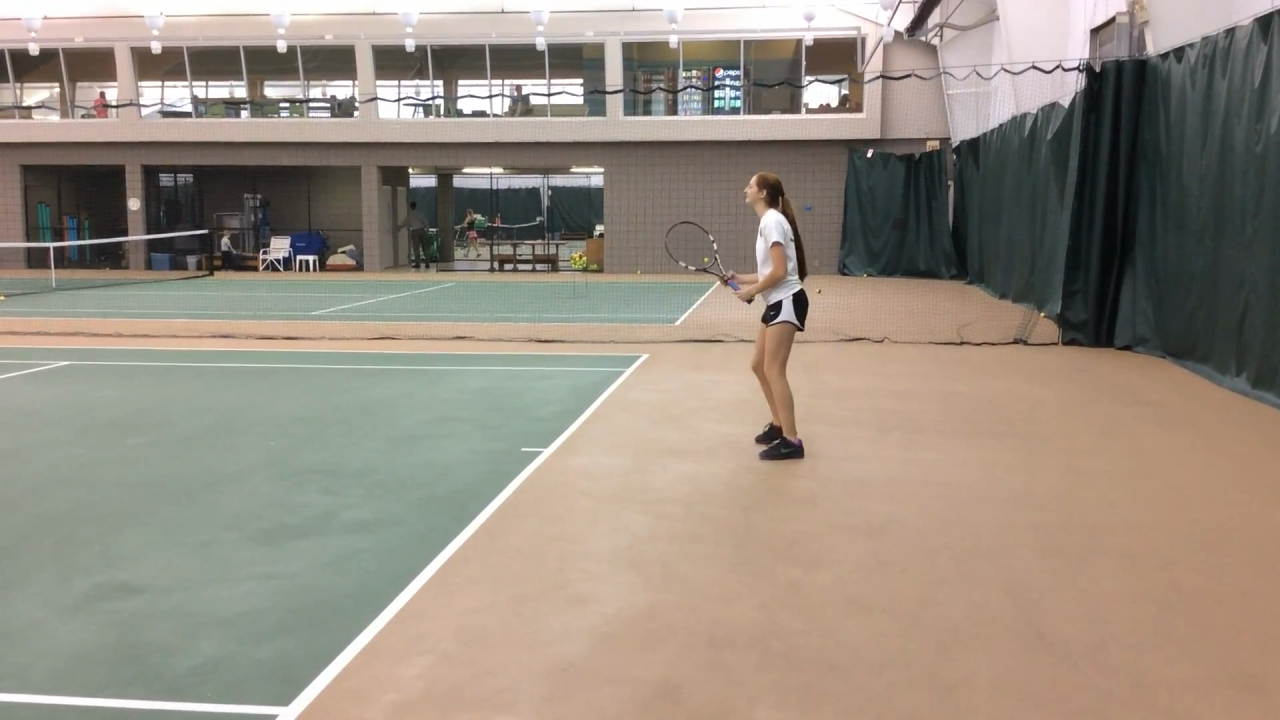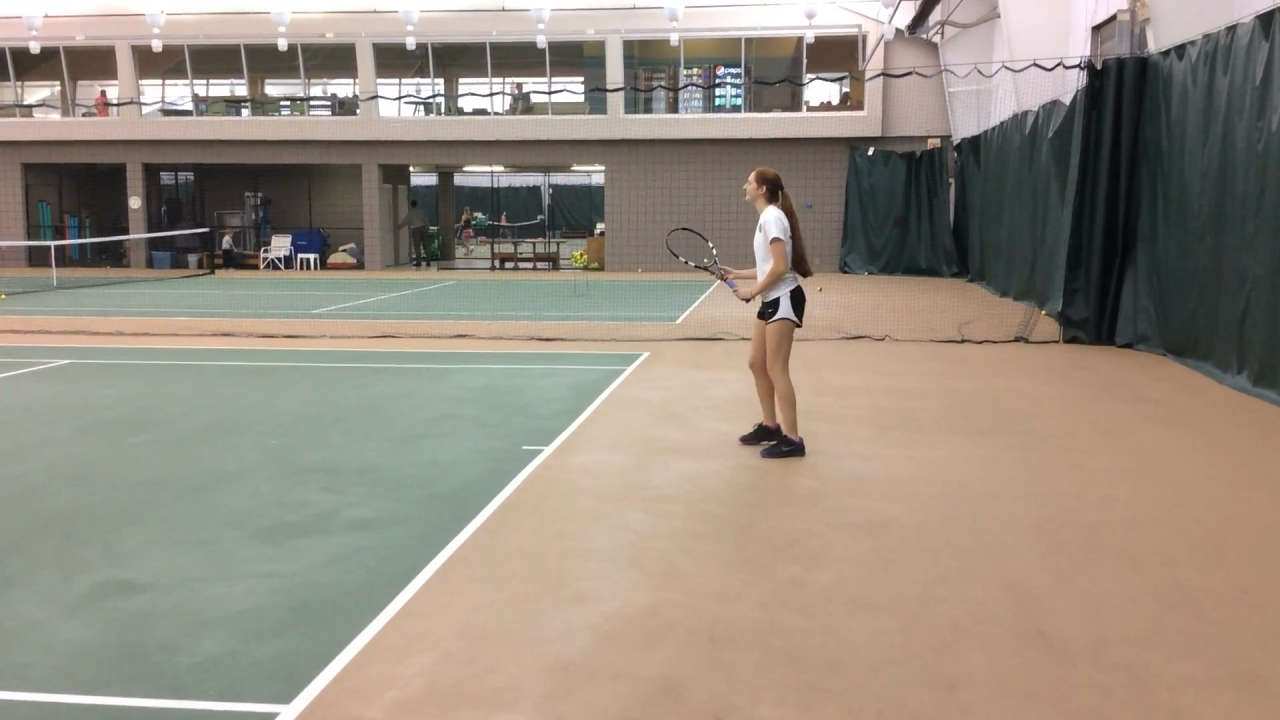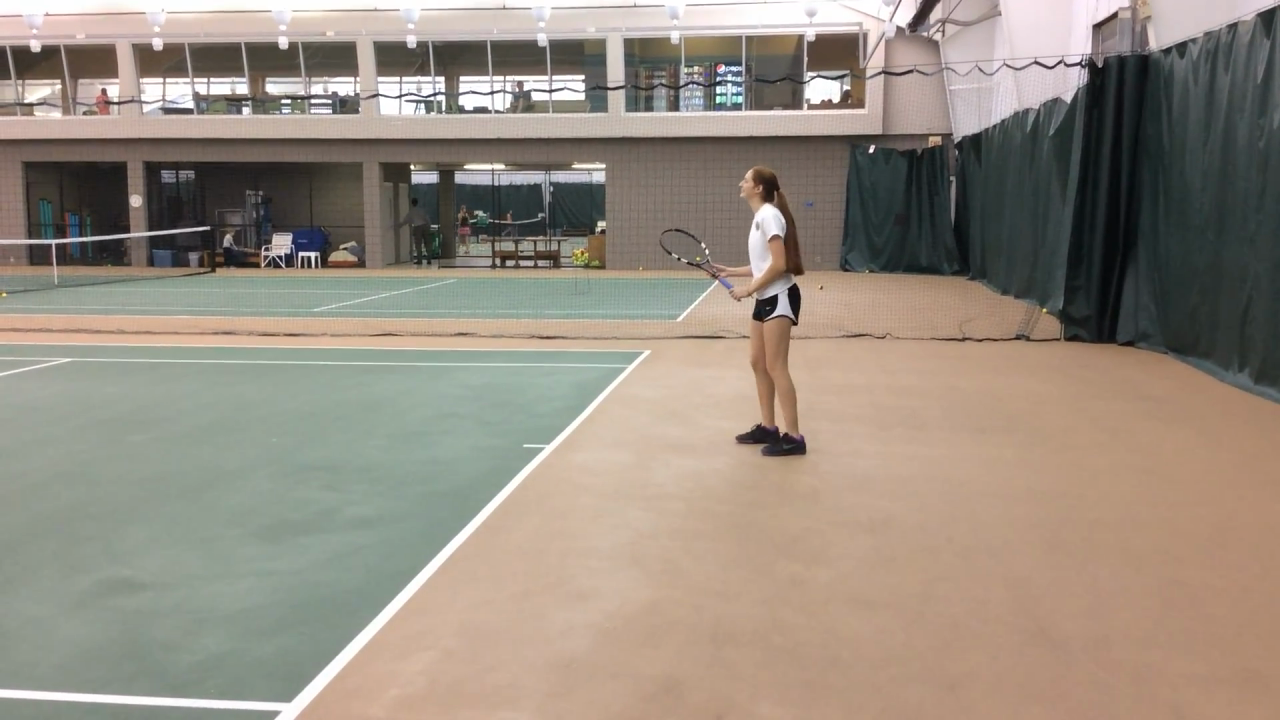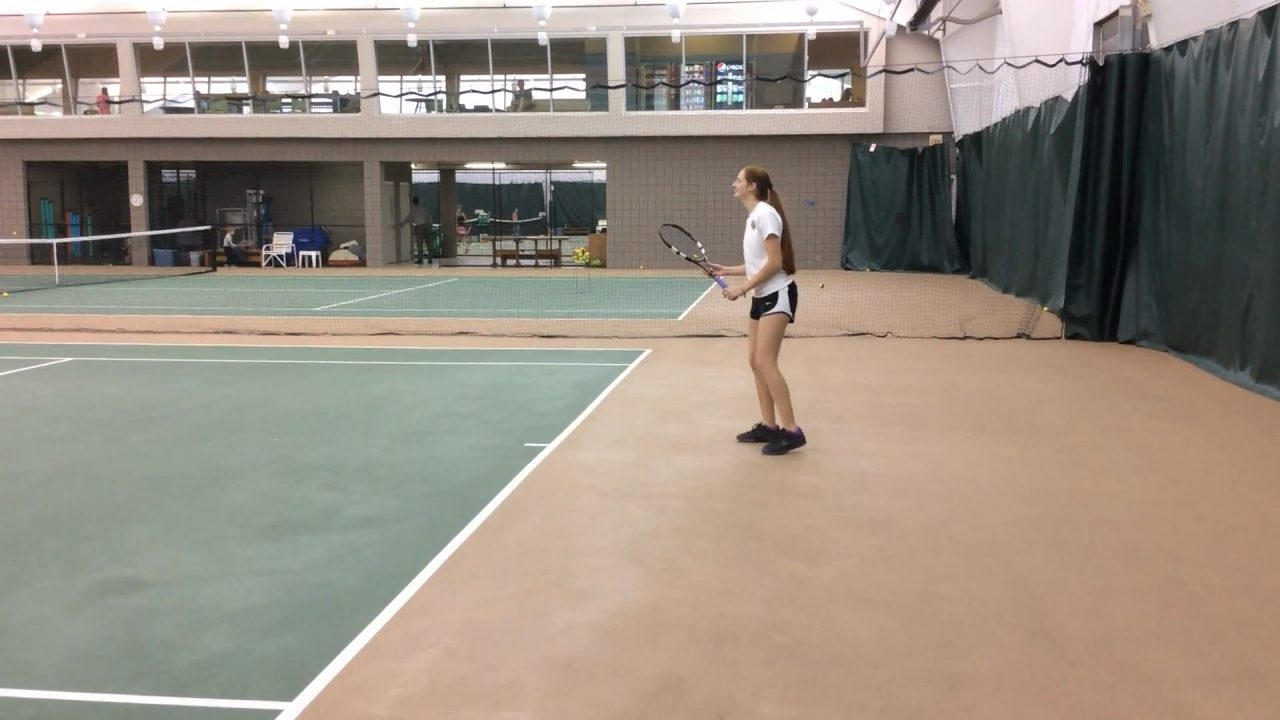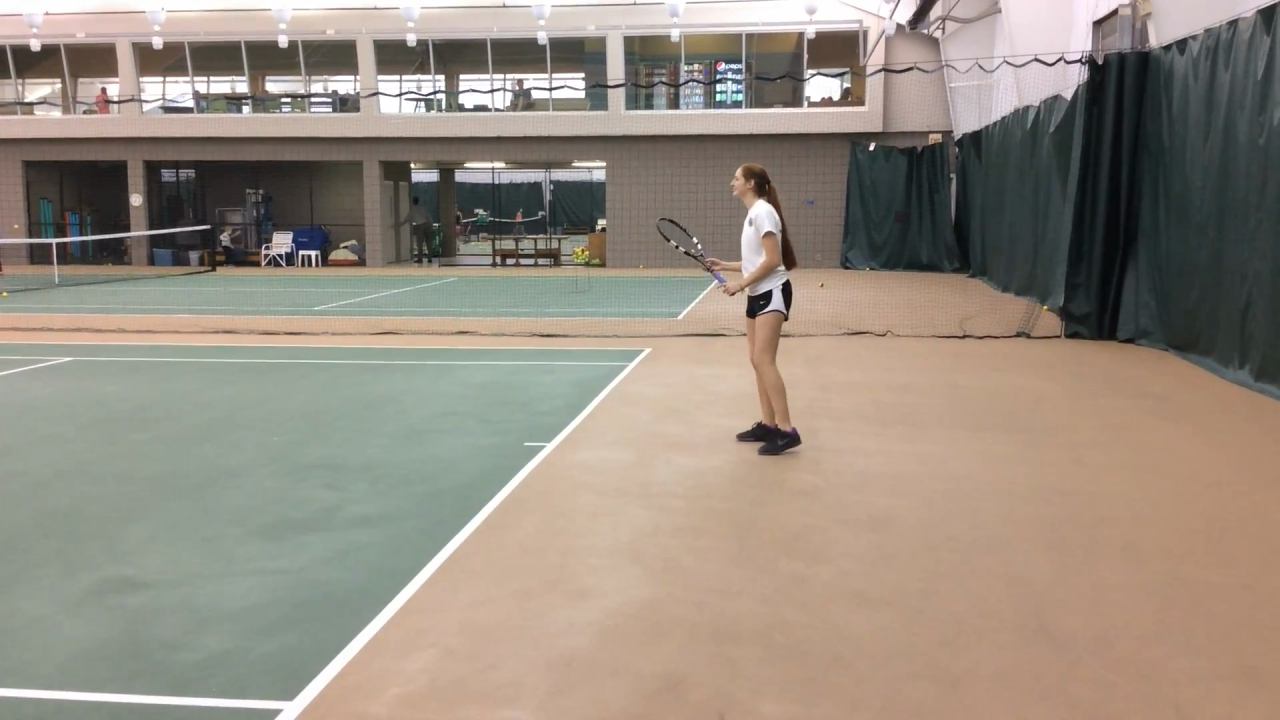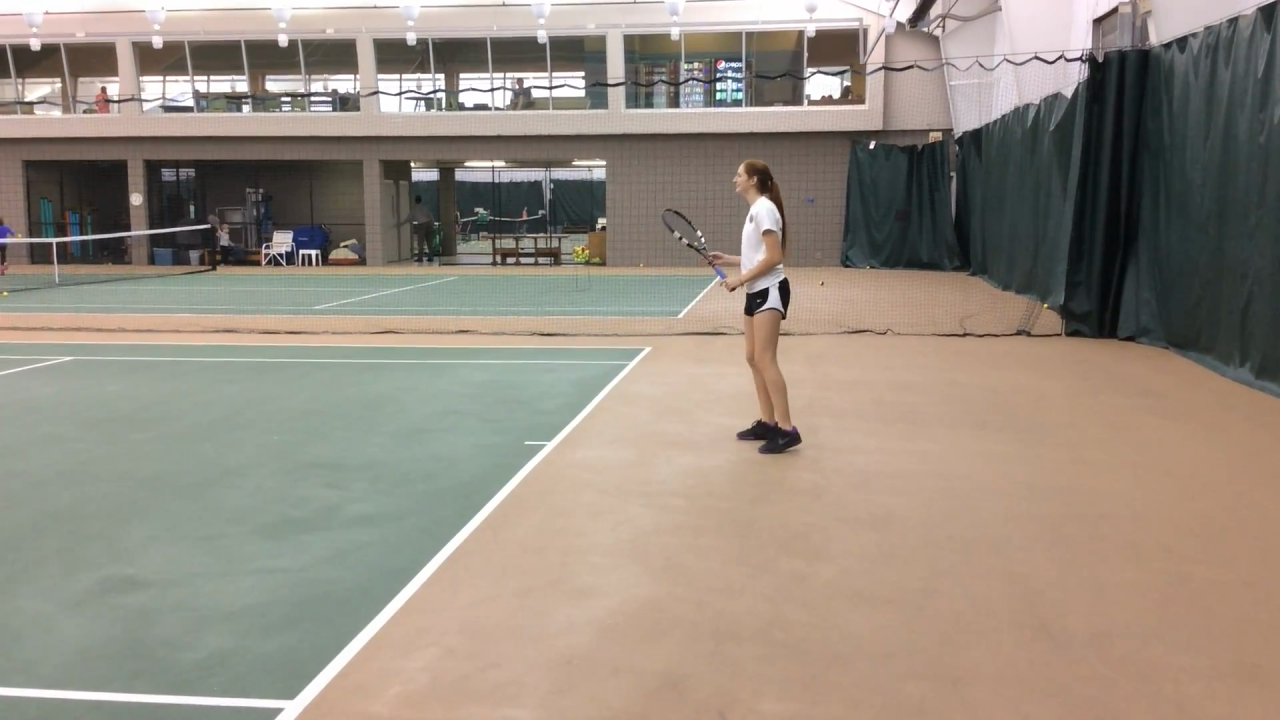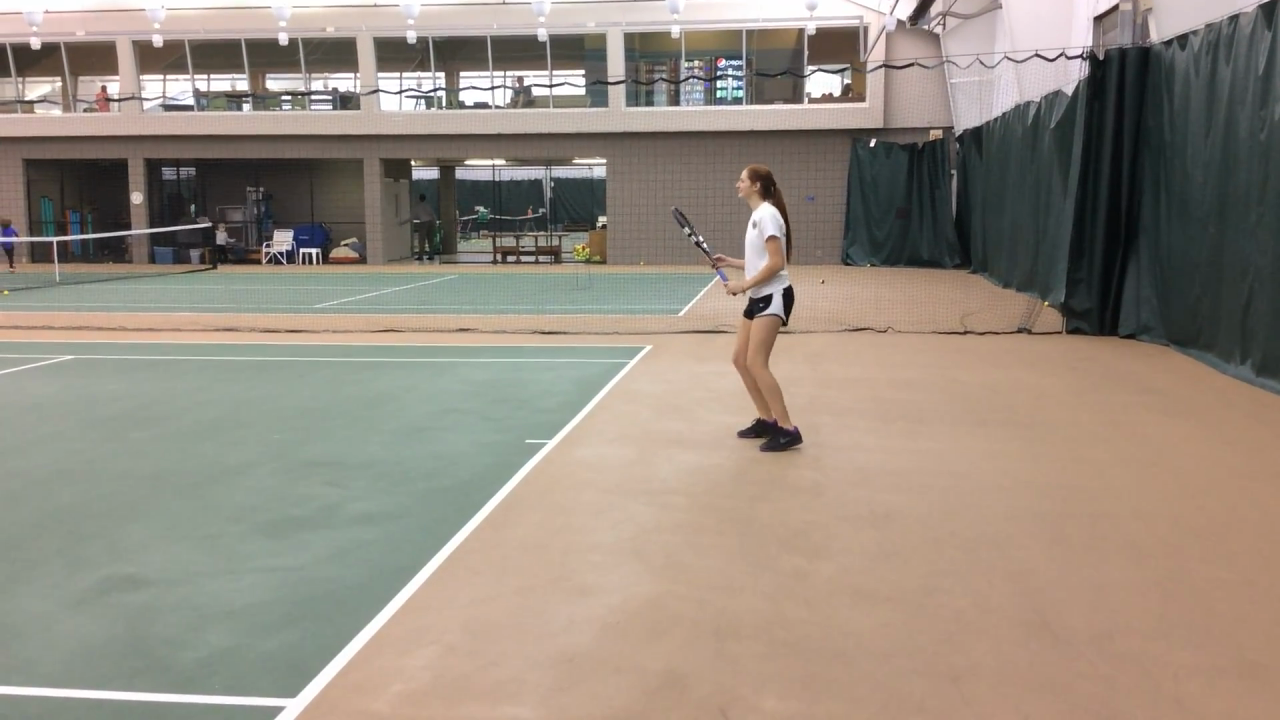
dt=0.2s
person 1, frame 1
left shoulder: (772, 221)
right shoulder: (768, 221)
left elbow: (779, 272)
left wrist: (751, 291)
right wrist: (742, 279)
left hip: (786, 302)
right hip: (776, 303)
left knee: (773, 371)
right knee: (759, 366)
left ankle: (791, 441)
right ankle: (778, 424)
person 1, frame 2
left shoulder: (772, 217)
right shoulder: (766, 217)
left elbow: (780, 267)
left wrist: (753, 291)
right wrist: (737, 274)
left hip: (783, 300)
right hip: (771, 301)
left knee: (776, 369)
right knee: (756, 363)
left ankle: (793, 440)
right ankle: (770, 425)
person 1, frame 3
left shoulder: (770, 215)
right shoulder: (760, 217)
left elbow: (779, 265)
left wrist: (748, 289)
right wrist: (730, 271)
left hip: (780, 298)
right hip: (766, 299)
left knee: (776, 367)
right knee: (758, 362)
left ankle: (794, 437)
right ankle: (767, 428)
person 1, frame 4
left shoulder: (765, 214)
right shoulder: (753, 216)
left elbow: (774, 263)
left wrist: (742, 288)
right wrist: (726, 270)
left hip: (777, 295)
right hip: (762, 297)
left knee: (765, 362)
right knee: (756, 362)
left ankle: (792, 430)
right ankle: (769, 426)
person 1, frame 5
left shoulder: (763, 211)
right shoulder: (752, 213)
left elbow: (772, 260)
left wrist: (739, 284)
right wrist: (725, 265)
left hip: (772, 293)
right hip: (757, 295)
left knee: (764, 362)
right knee: (757, 362)
left ankle: (787, 431)
right ankle: (768, 425)
person 1, frame 6
left shoulder: (764, 208)
right shoulder: (755, 209)
left elbow: (772, 258)
left wrist: (739, 279)
right wrist: (727, 259)
left hip: (770, 291)
right hip: (756, 292)
left knee: (764, 360)
right knee: (754, 359)
left ankle: (786, 430)
right ankle: (768, 422)
person 1, frame 7
left shoulder: (768, 215)
right shoulder: (757, 216)
left elbow: (776, 264)
left wrist: (743, 285)
right wrist: (731, 263)
left hip: (774, 297)
right hip: (758, 298)
left knee: (756, 364)
right knee: (740, 360)
left ankle: (787, 430)
right ankle: (767, 420)
